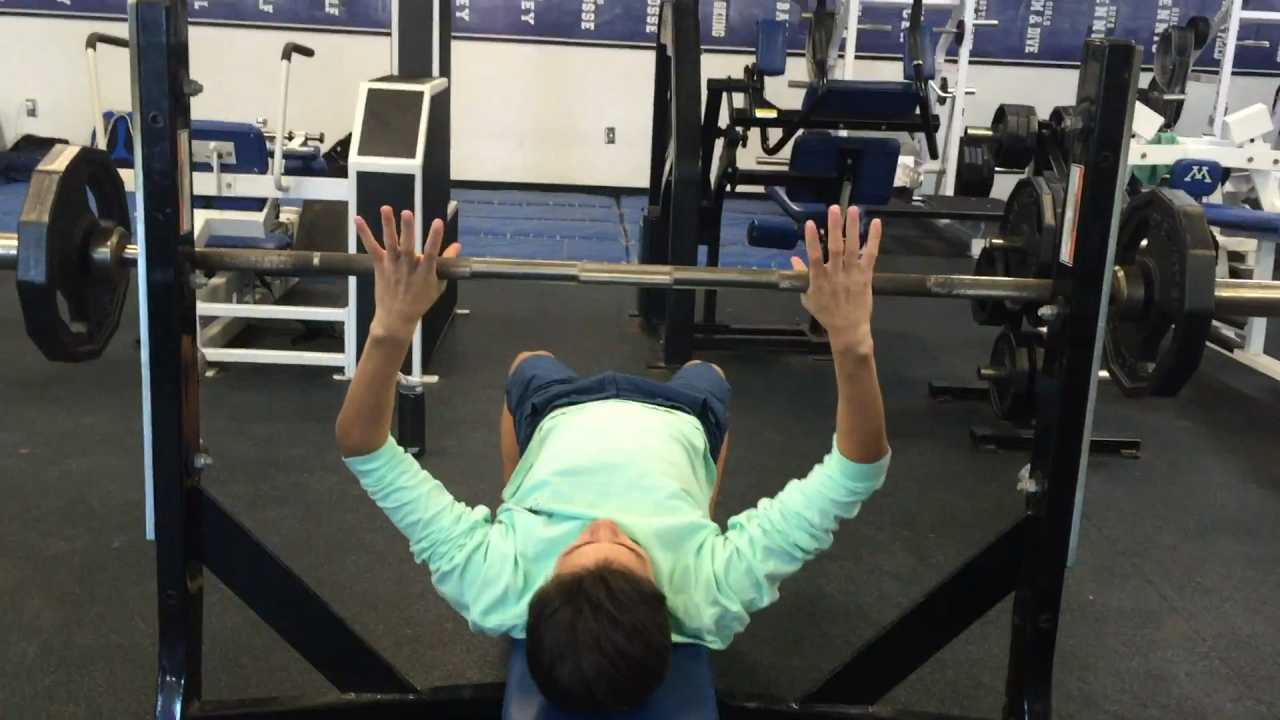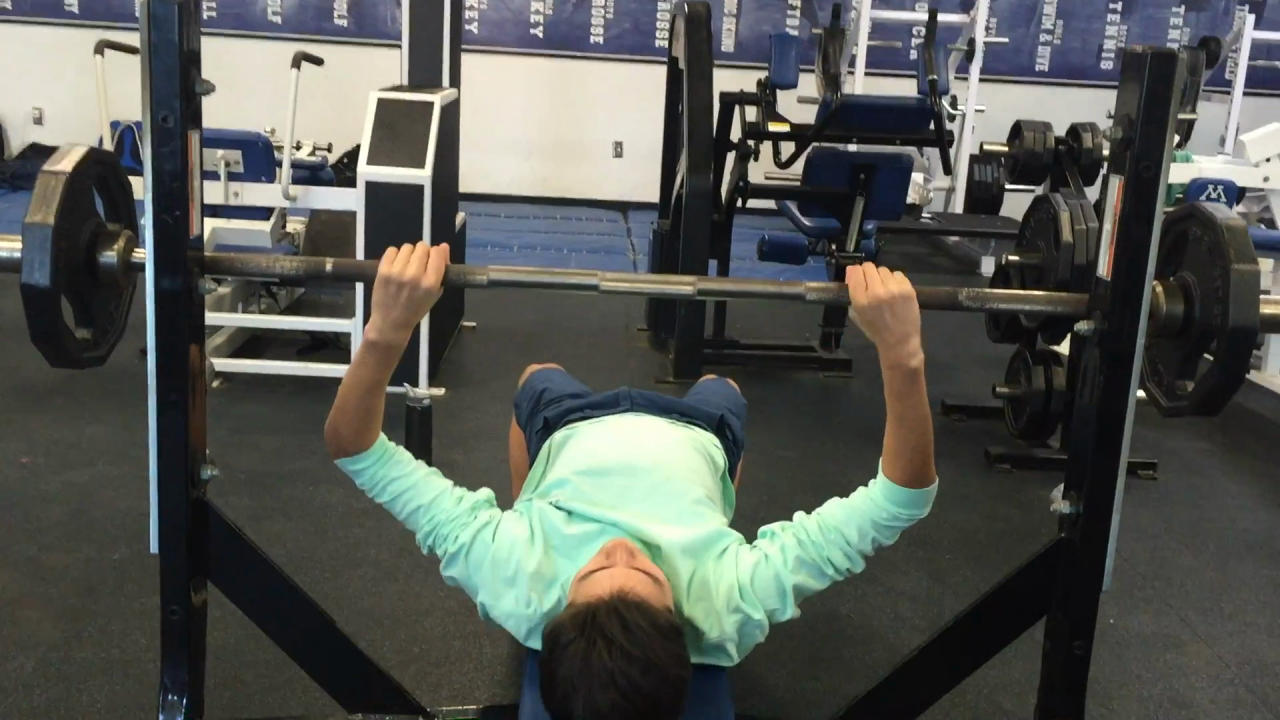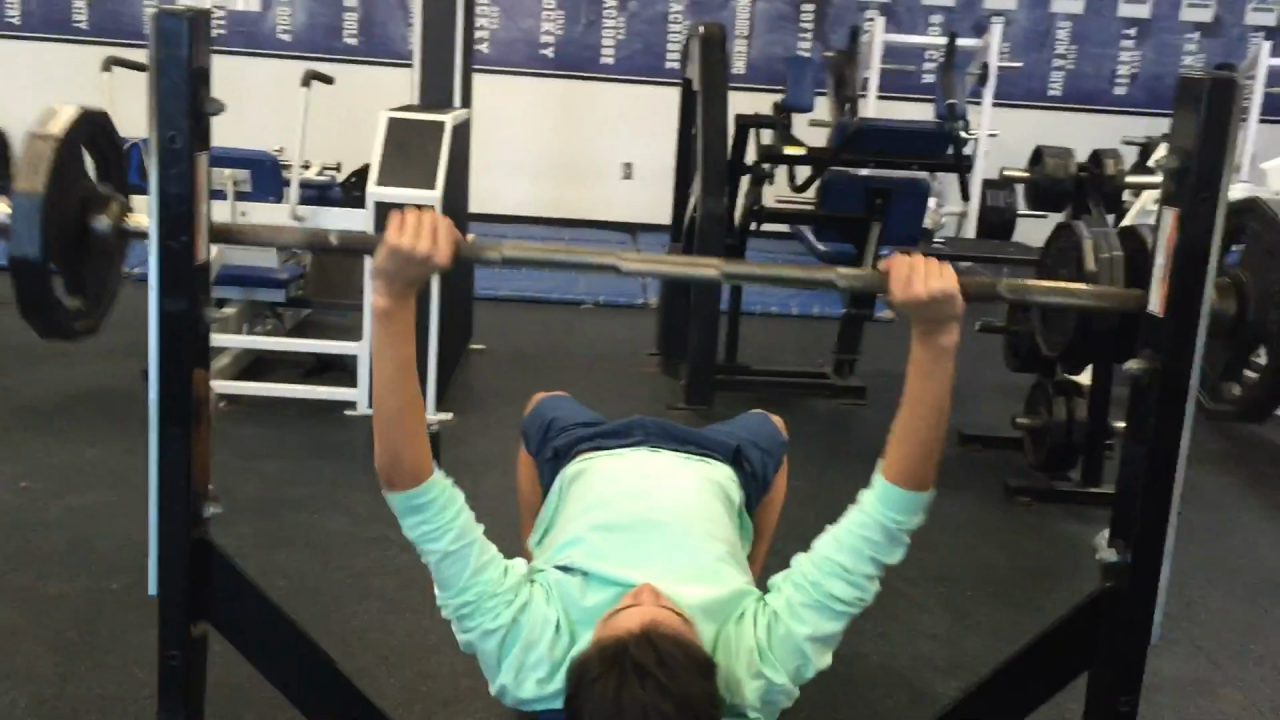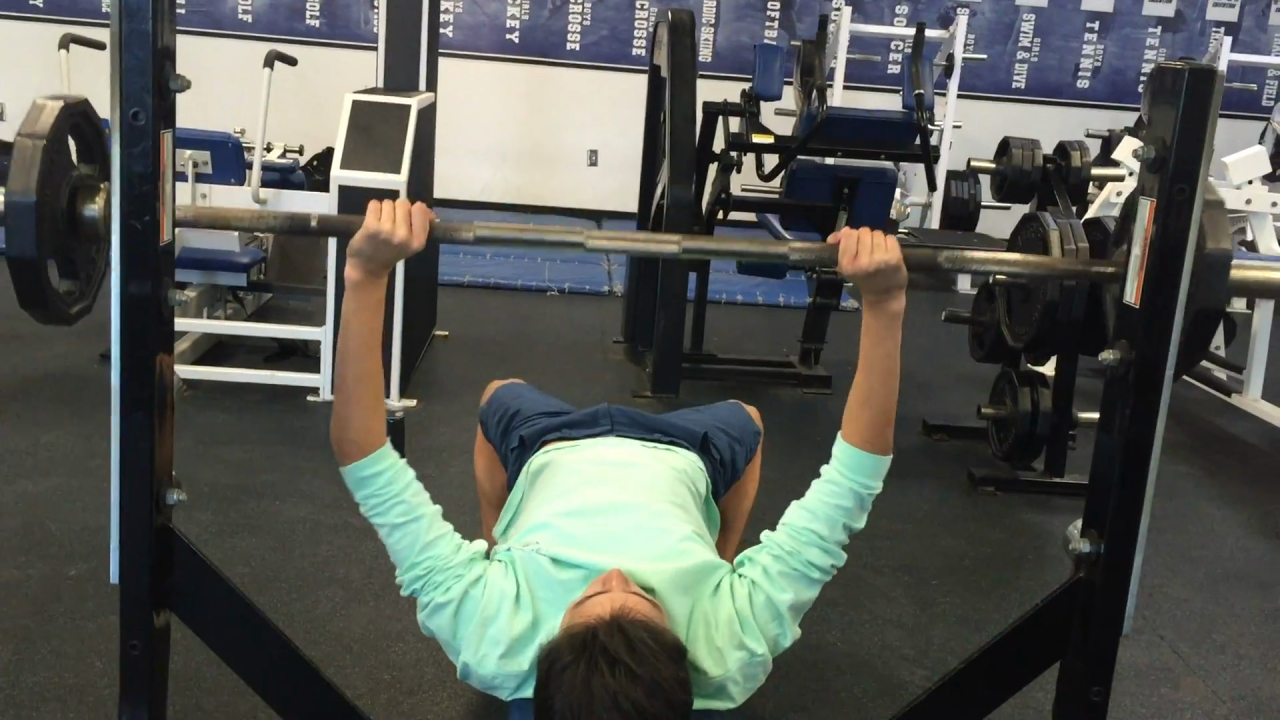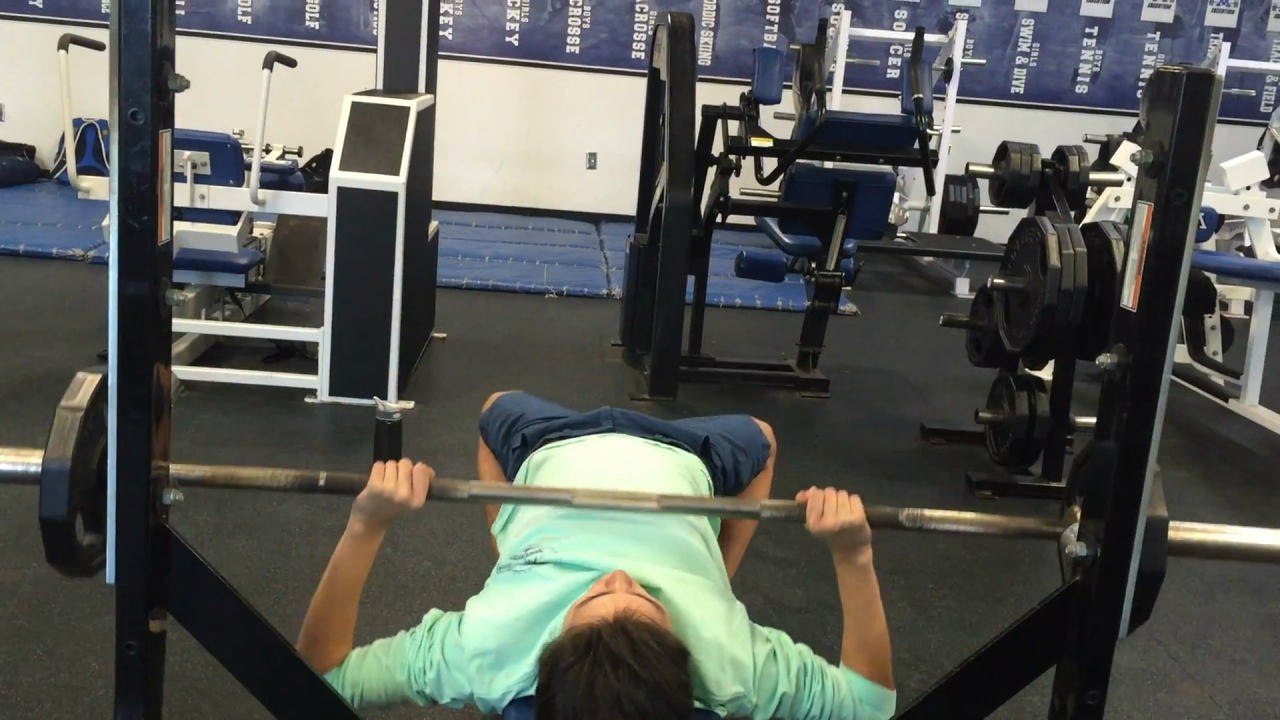
dt=1s
person 1, frame 1
left shoulder: (497, 588)
right shoulder: (711, 593)
left elbow: (365, 449)
right elbow: (855, 471)
left wrist: (391, 327)
right wrist: (851, 339)
left knee: (531, 366)
right knee: (704, 375)
person 1, frame 2
left shoulder: (516, 587)
right shoulder: (730, 603)
left elbow: (356, 451)
right elbow: (901, 500)
left wrist: (386, 330)
right wrist: (900, 351)
left knee: (541, 378)
right knee: (720, 389)
person 1, frame 3
left shoulder: (528, 659)
right shoulder: (760, 663)
left elbow: (408, 488)
right elbow: (893, 510)
left wrist: (395, 298)
right wrist: (934, 336)
left knee: (548, 411)
right knee: (764, 429)
person 1, frame 4
left shoulder: (493, 641)
right shoulder: (729, 648)
left elbow: (367, 467)
right elbow: (854, 479)
left wrist: (366, 276)
right wrist: (883, 305)
left knee: (504, 397)
right knee: (742, 419)
person 1, frame 5
left shoulder: (487, 654)
right shoulder: (731, 667)
left wrist: (366, 526)
right wrist: (853, 556)
left knee: (503, 409)
right knee: (756, 436)
